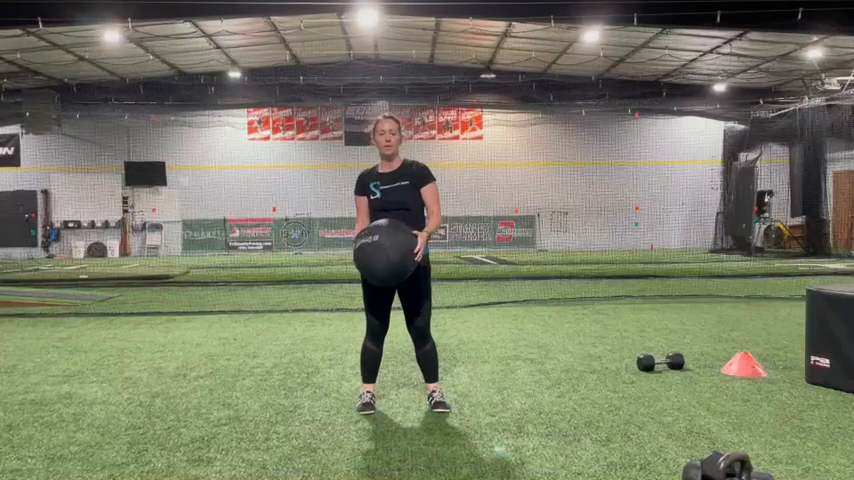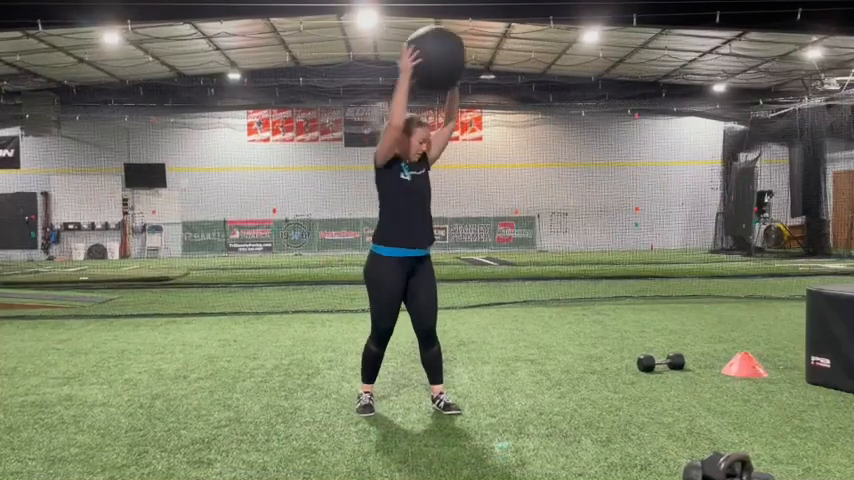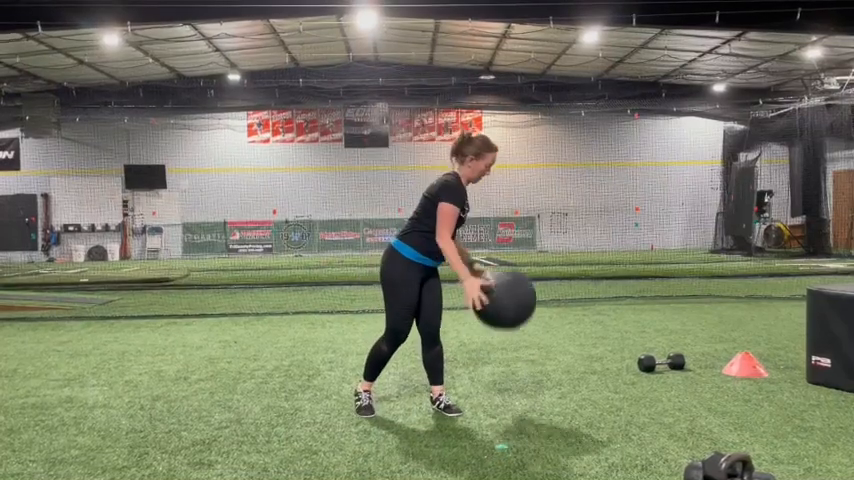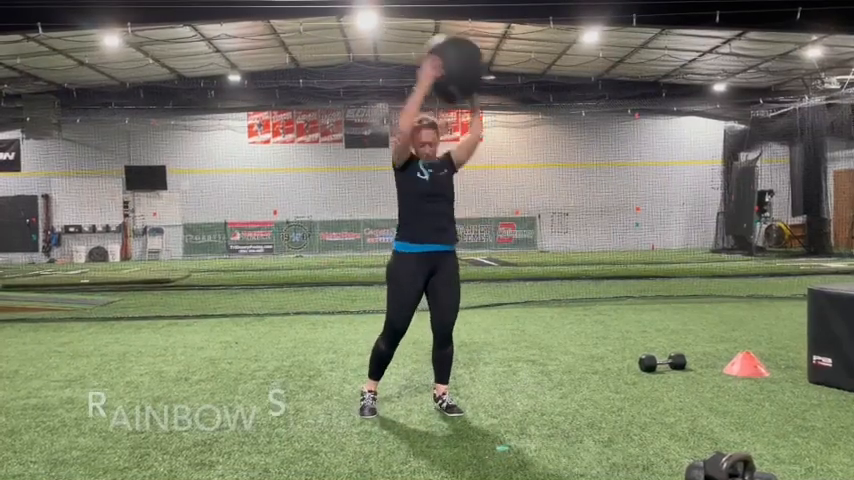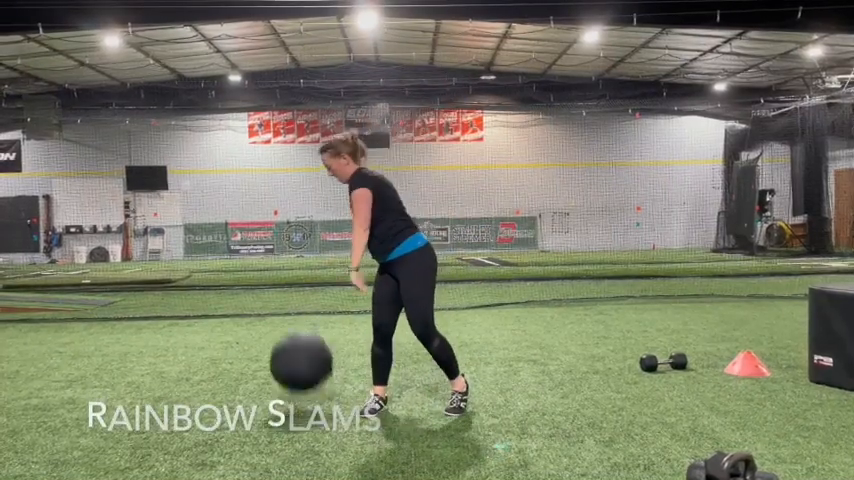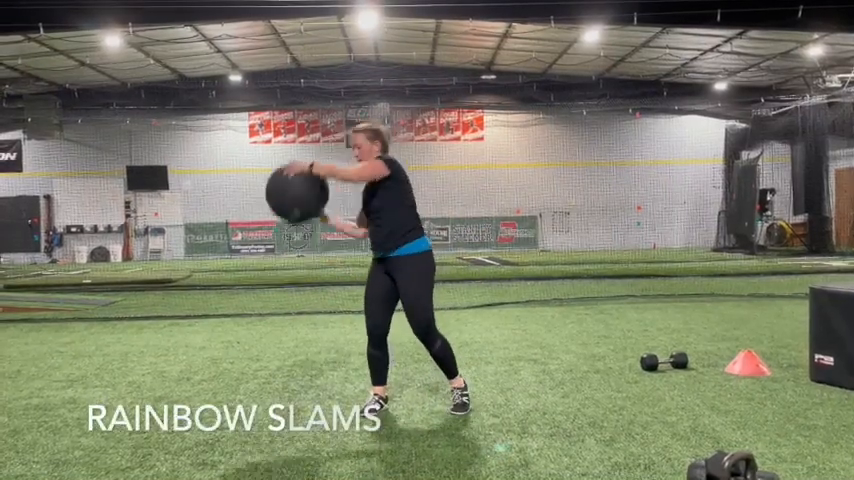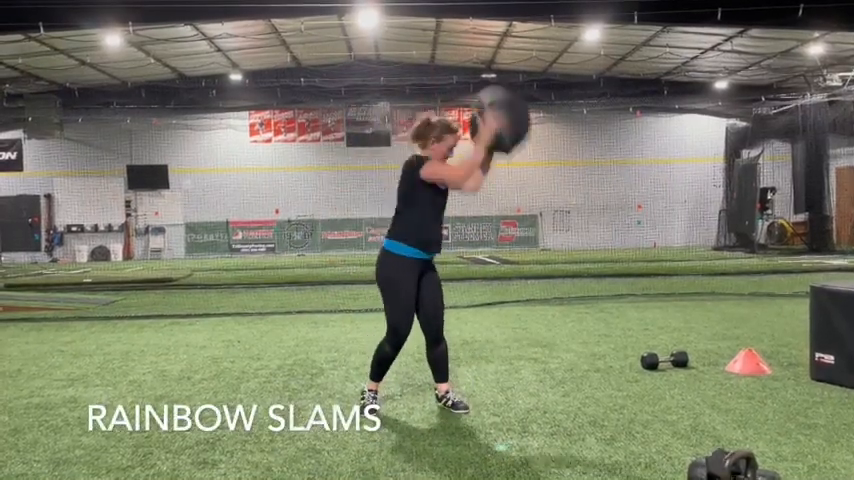
dt=0.7s
person 1, frame 1
left shoulder: (418, 171)
right shoulder: (365, 179)
left elbow: (435, 213)
right elbow: (363, 222)
left wrist: (425, 234)
left hip: (414, 262)
left knee: (420, 328)
right knee: (375, 328)
left ankle: (434, 391)
right ankle: (367, 392)
person 1, frame 2
left shoulder: (422, 165)
right shoulder: (386, 164)
left elbow: (450, 126)
right elbow: (395, 121)
left wrist: (452, 85)
right wrist: (405, 77)
left hip: (420, 262)
right hip: (386, 262)
left knee: (427, 330)
right knee: (382, 331)
left ankle: (438, 394)
right ankle: (366, 392)
person 1, frame 3
left shoulder: (457, 188)
right shoulder: (451, 187)
left elbow: (450, 240)
right elbow: (443, 239)
left wrist: (473, 270)
right wrist: (468, 280)
left hip: (426, 268)
right hip: (402, 265)
left knee: (431, 333)
right knee: (397, 333)
left ankle: (438, 395)
right ankle: (364, 390)
person 1, frame 4
left shoulder: (448, 165)
right shoulder: (404, 165)
left elbow: (474, 137)
right elbow: (404, 128)
left wrist: (472, 99)
right wrist: (424, 84)
left hip: (445, 259)
right hip: (409, 257)
left knee: (444, 331)
right knee: (395, 328)
left ankle: (441, 392)
right ankle: (370, 389)
person 1, frame 5
left shoulder: (361, 181)
right shoulder: (368, 182)
left elbow: (362, 228)
left wrist: (354, 270)
left hip: (414, 259)
right hip: (391, 264)
left knee: (423, 329)
right knee: (381, 330)
left ankle: (459, 385)
right ankle: (379, 394)
person 1, frame 6
left shoulder: (391, 169)
right shoulder: (369, 190)
left elbow: (351, 173)
right elbow: (362, 230)
left wrist: (310, 167)
right wrist: (322, 214)
left hip: (413, 259)
right hip: (382, 264)
left knee: (424, 329)
right knee: (375, 332)
left ankle: (459, 385)
right ankle: (379, 394)
person 1, frame 7
left shoulder: (438, 178)
right shoulder: (415, 165)
left elbow: (472, 178)
right elbow: (462, 178)
left wrist: (485, 143)
right wrist: (486, 136)
left hip: (423, 265)
right hip: (398, 262)
left knee: (435, 330)
right knee: (398, 332)
left ankle: (443, 392)
right ankle: (370, 392)
